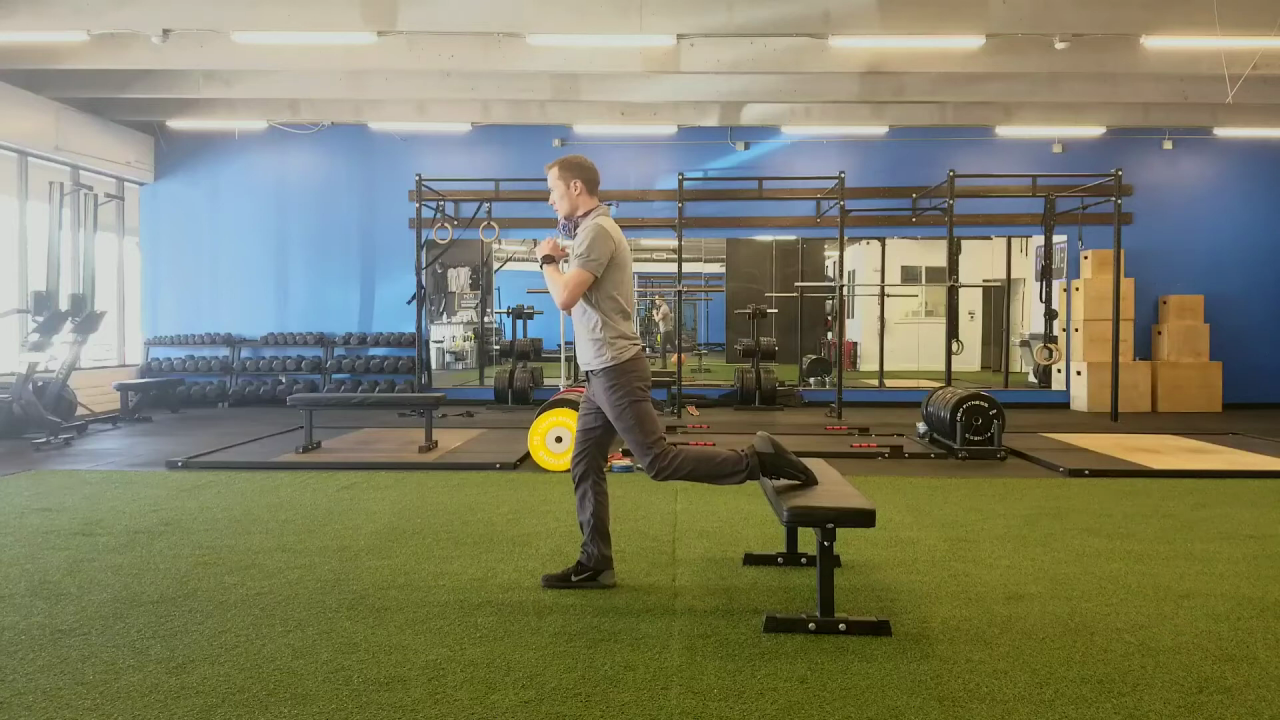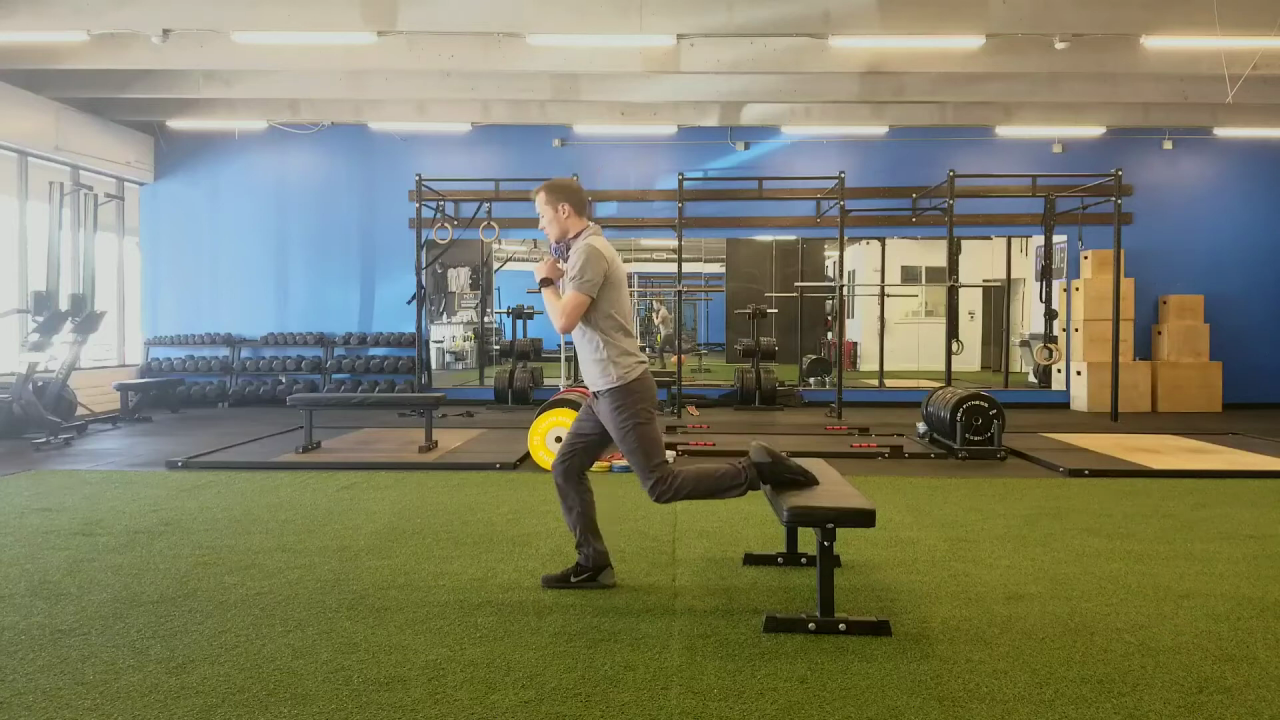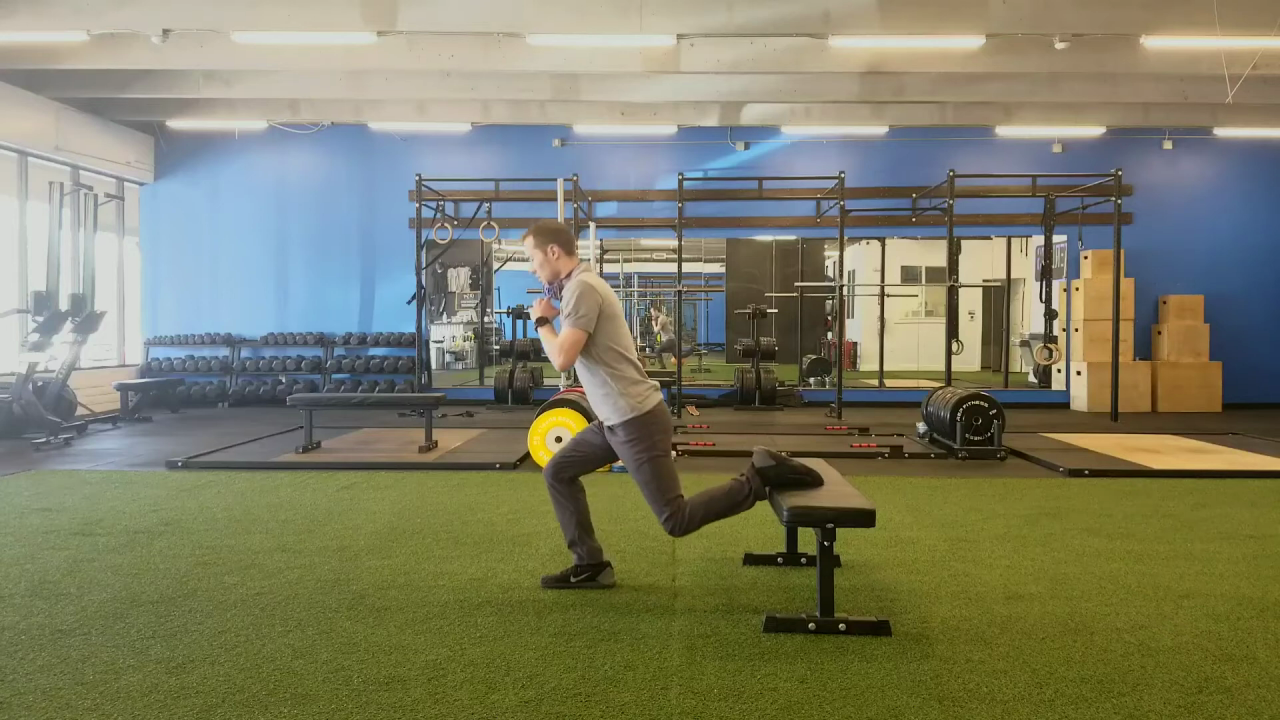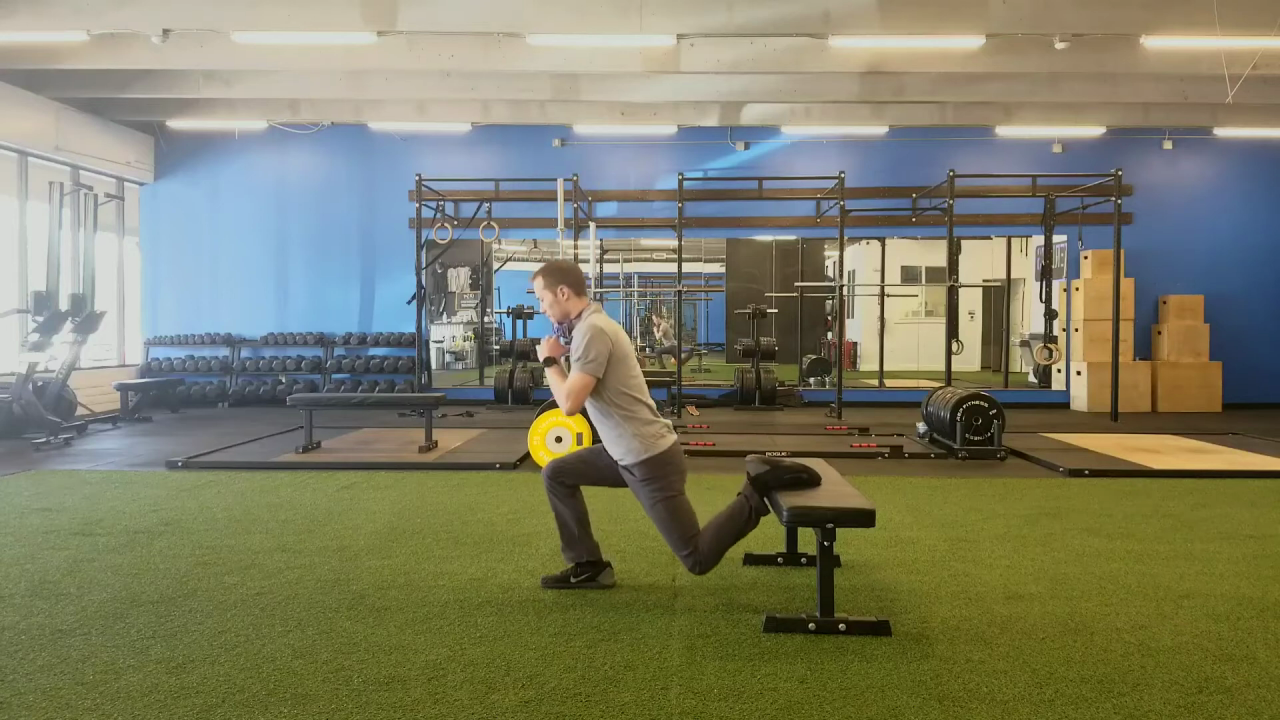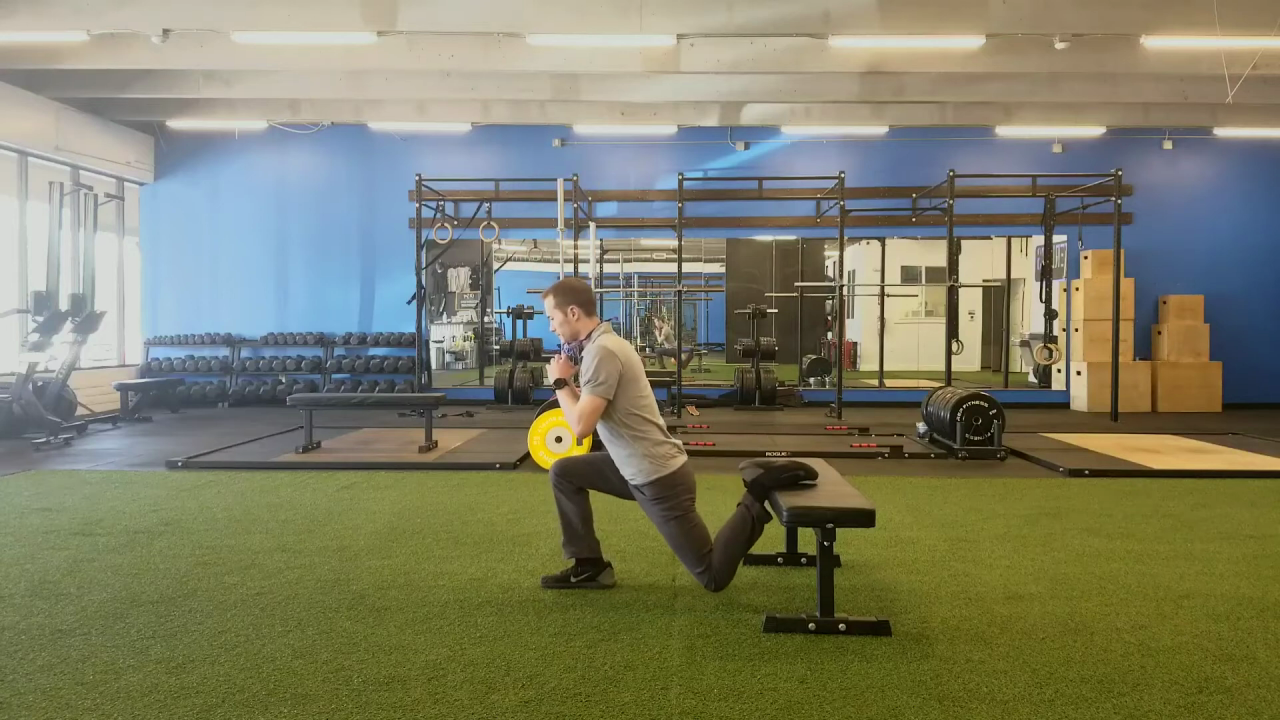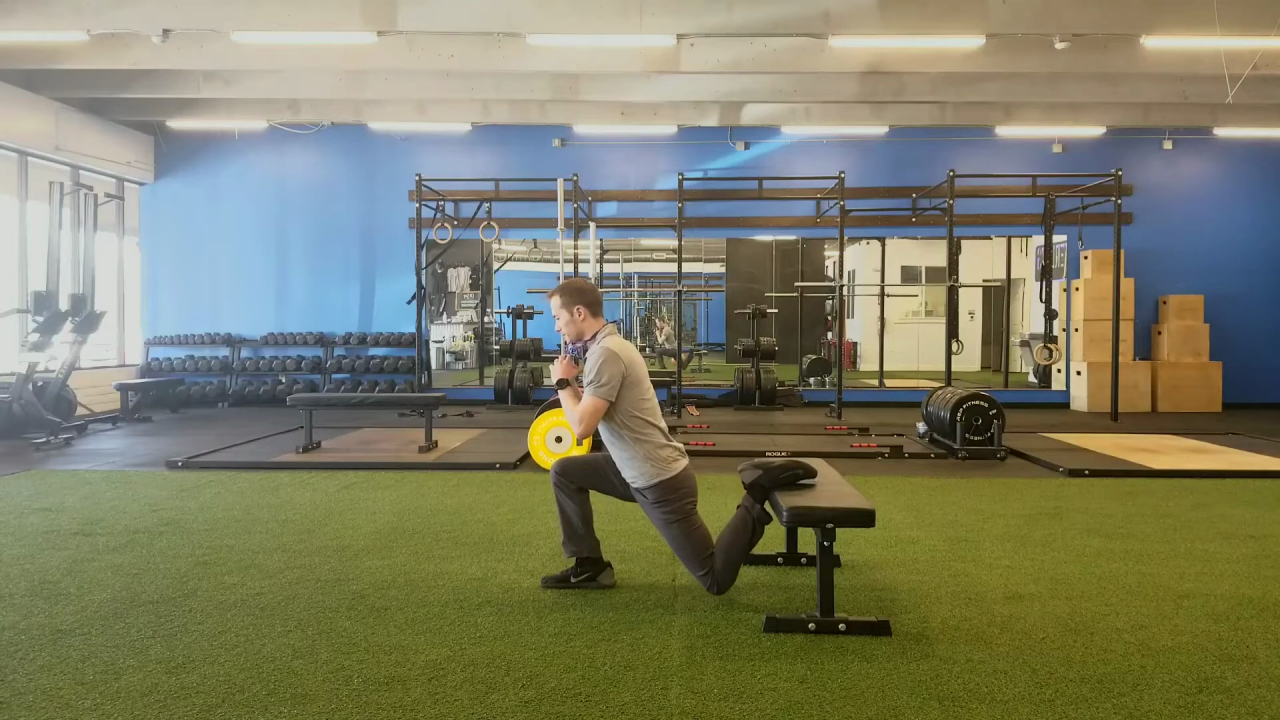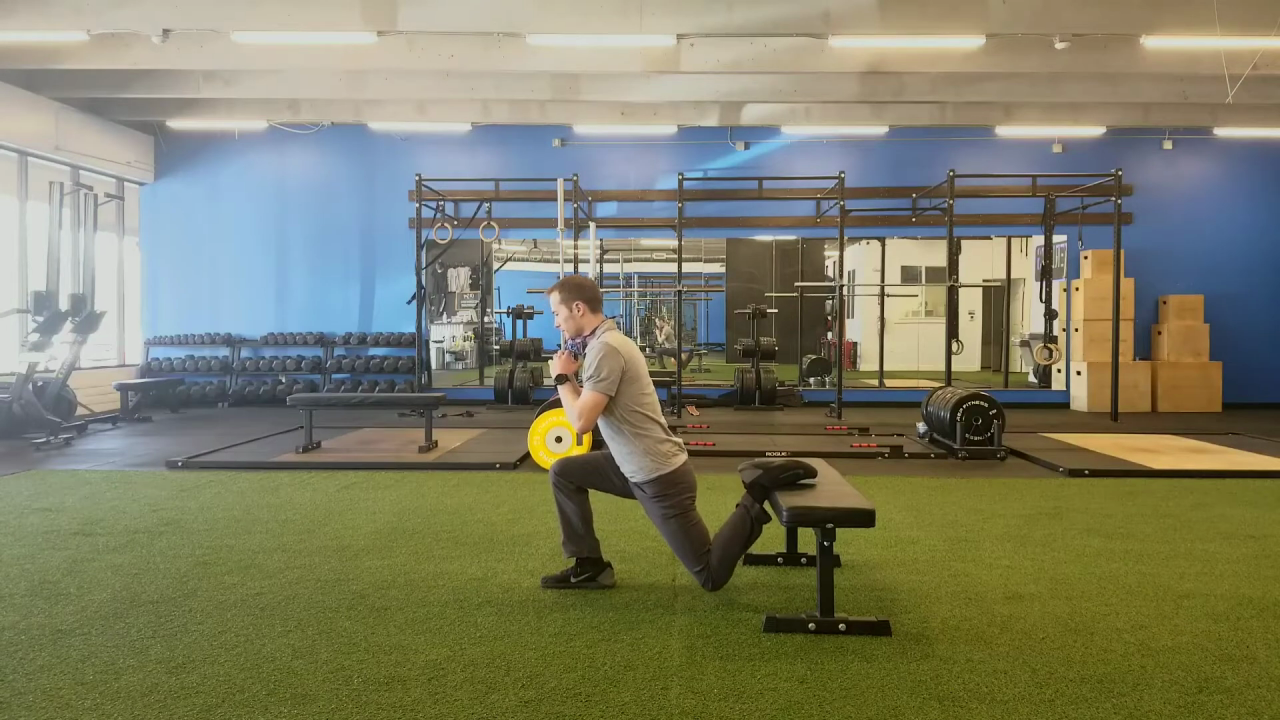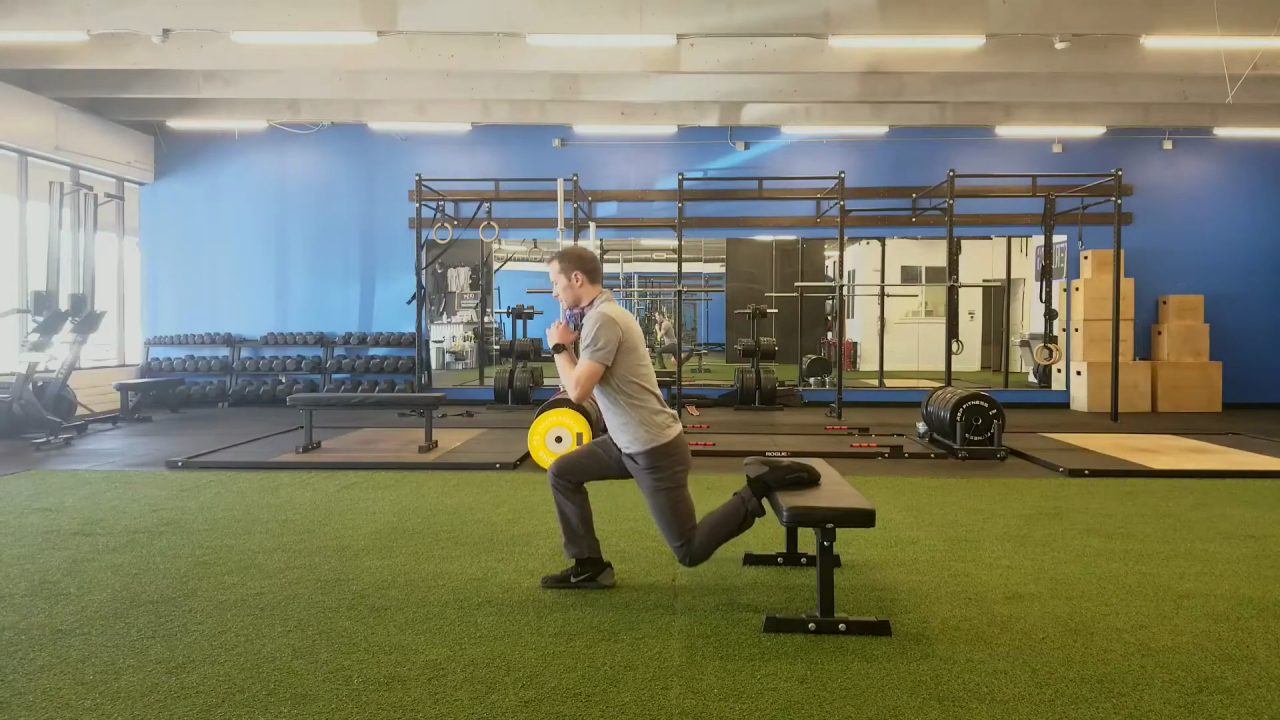
dt=0.3s
person 1, frame 1
left shoulder: (597, 230)
right shoulder: (594, 229)
left elbow: (565, 297)
left wrist: (548, 260)
right wrist: (561, 259)
left hip: (616, 370)
right hip: (603, 371)
left knee: (659, 460)
right knee: (585, 467)
left ankle: (756, 458)
right ankle: (594, 564)
person 1, frame 2
left shoulder: (588, 251)
right shoulder: (587, 249)
left elbow: (564, 321)
right elbow: (574, 317)
left wrist: (547, 282)
right wrist: (559, 280)
left hip: (622, 390)
right hip: (606, 390)
left knee: (661, 484)
right knee: (567, 468)
left ankle: (757, 469)
right ankle: (593, 565)
person 1, frame 3
left shoulder: (581, 288)
right shoulder: (581, 285)
left elbow: (563, 359)
right elbow: (571, 355)
left wrist: (542, 321)
right wrist: (554, 320)
left hip: (636, 420)
right hip: (617, 418)
left knee: (676, 518)
right knee: (558, 472)
left ankle: (759, 476)
right ankle: (591, 565)
person 1, frame 4
left shoulder: (591, 331)
right shoulder: (594, 324)
left elbow: (570, 403)
right elbow: (579, 393)
left wrist: (550, 362)
right wrist: (560, 361)
left hip: (649, 458)
right hip: (630, 453)
left knee: (698, 557)
right knee: (556, 475)
left ankle: (759, 490)
right ankle: (588, 565)
person 1, frame 5
left shoulder: (601, 352)
right shoulder: (605, 343)
left elbow: (581, 425)
right elbow: (589, 409)
left wrist: (560, 383)
right wrist: (569, 386)
left hip: (659, 478)
right hip: (641, 469)
left knee: (713, 575)
right knee: (563, 473)
left ankle: (758, 494)
right ankle: (589, 565)
person 1, frame 6
left shoulder: (605, 354)
right shoulder: (609, 344)
left elbow: (582, 426)
right elbow: (592, 412)
left wrist: (563, 383)
right wrist: (572, 384)
left hip: (660, 481)
right hip: (642, 471)
left knee: (716, 578)
right knee: (564, 472)
left ankle: (760, 495)
right ankle: (590, 565)
person 1, frame 7
left shoulder: (605, 349)
right shoulder: (608, 341)
left elbow: (582, 422)
right elbow: (590, 408)
left wrist: (562, 378)
right wrist: (570, 380)
left hip: (660, 477)
right hip: (641, 468)
left knee: (711, 574)
right knee: (564, 473)
left ankle: (759, 494)
right ankle: (590, 565)
person 1, frame 8
left shoulder: (602, 319)
right shoulder: (604, 313)
left elbow: (578, 390)
right elbow: (586, 382)
left wrist: (559, 347)
right wrist: (569, 348)
left hip: (655, 449)
right hip: (633, 442)
left knee: (689, 550)
right knee: (561, 472)
left ankle: (761, 487)
right ankle: (589, 565)
